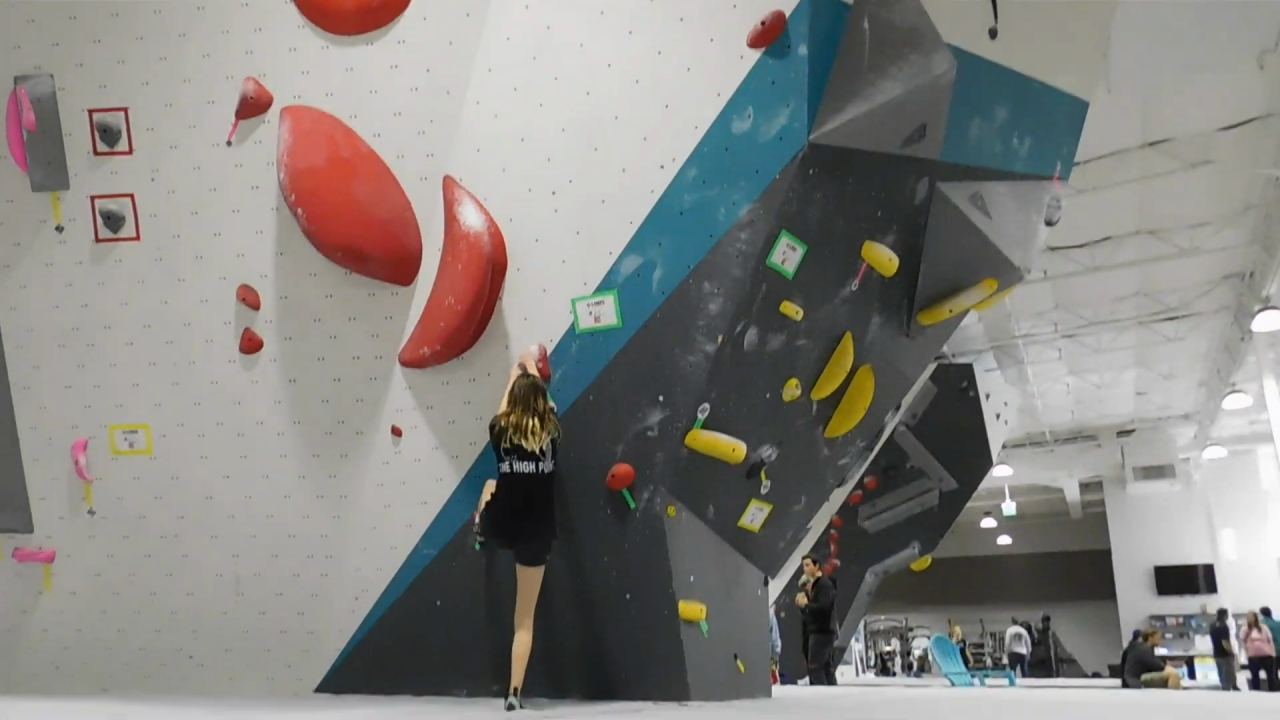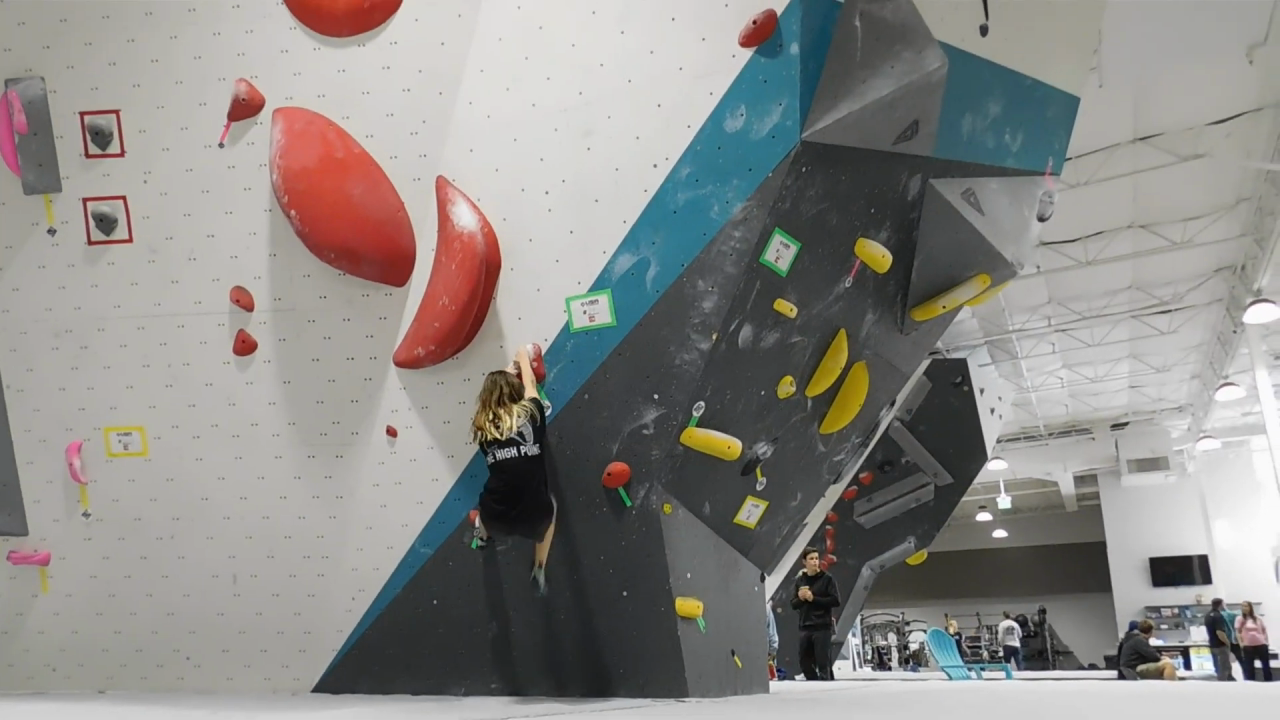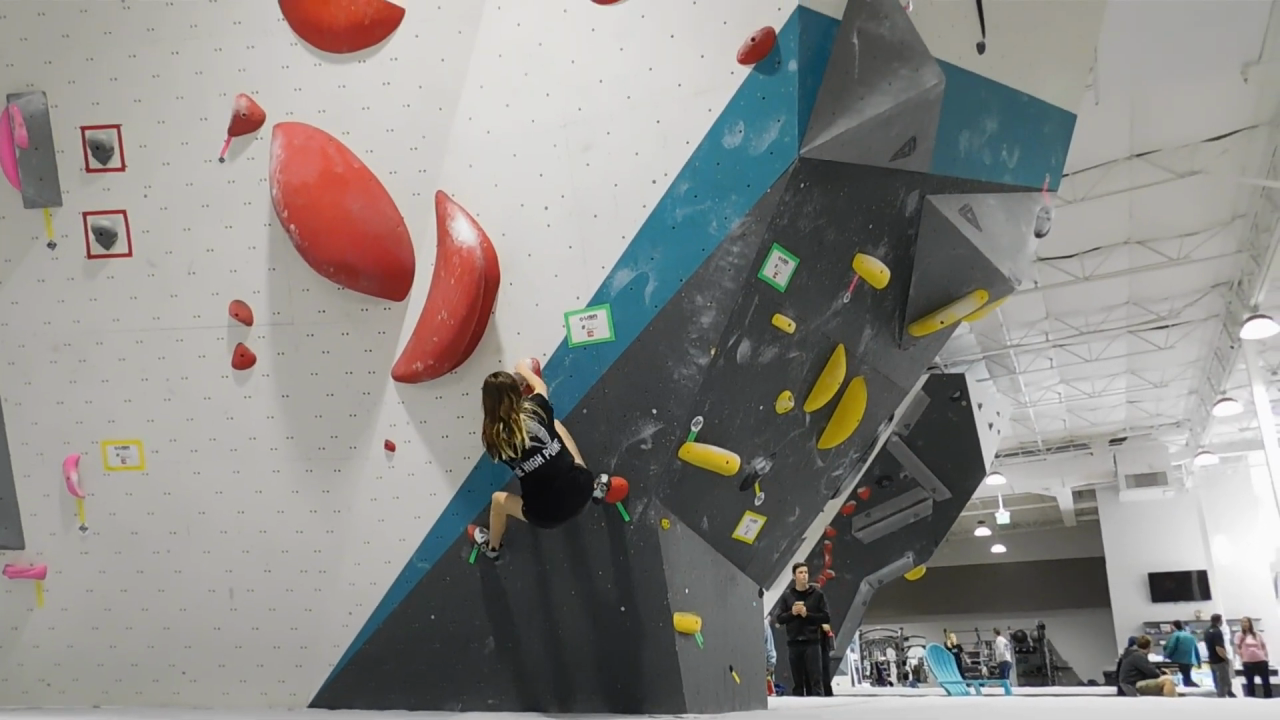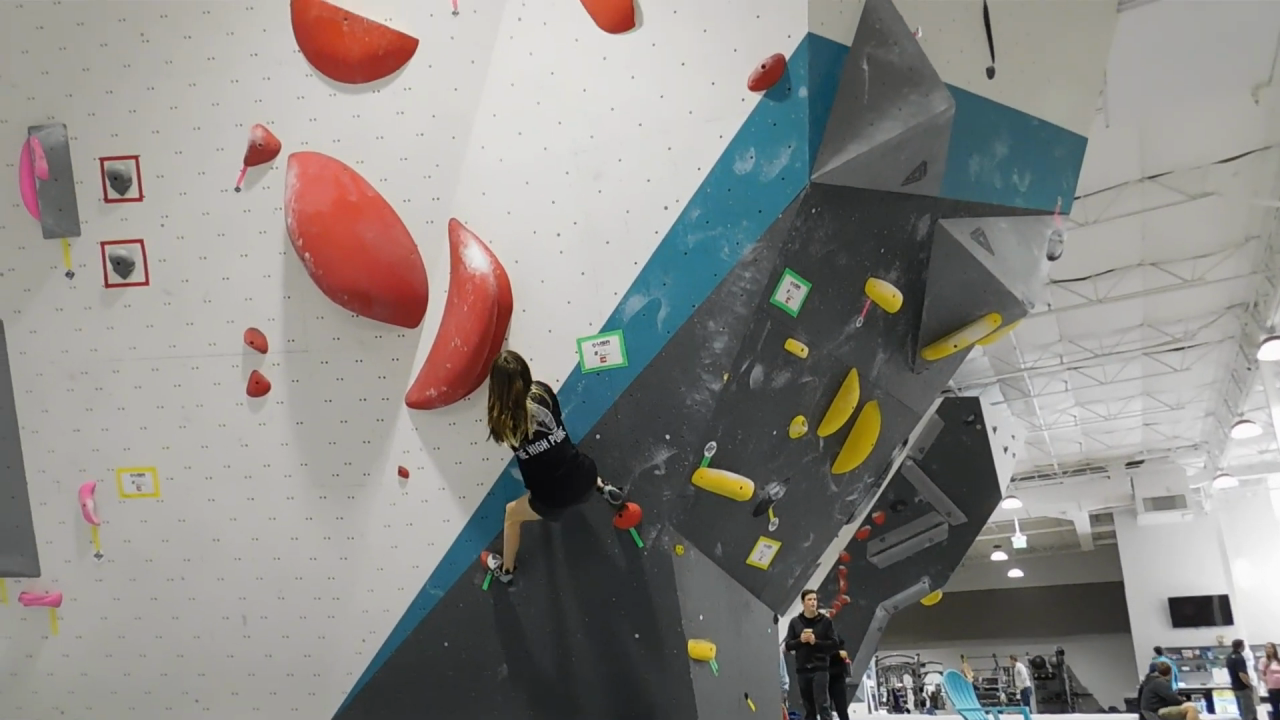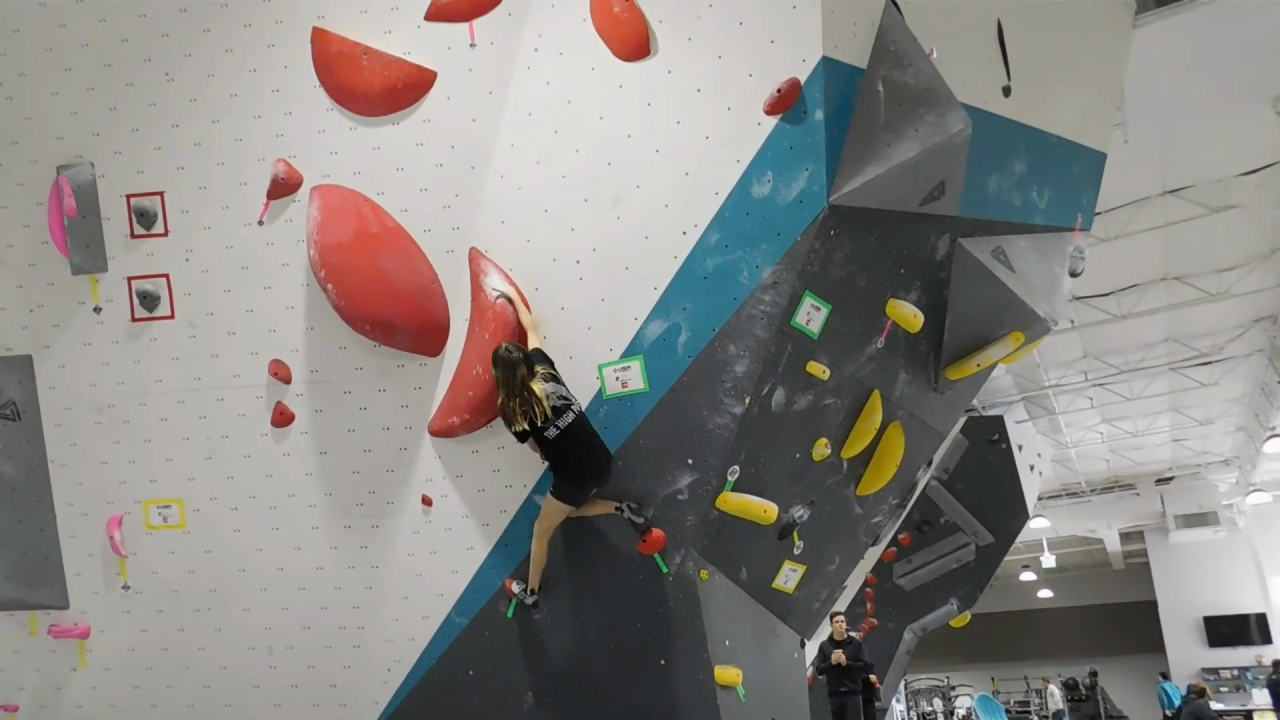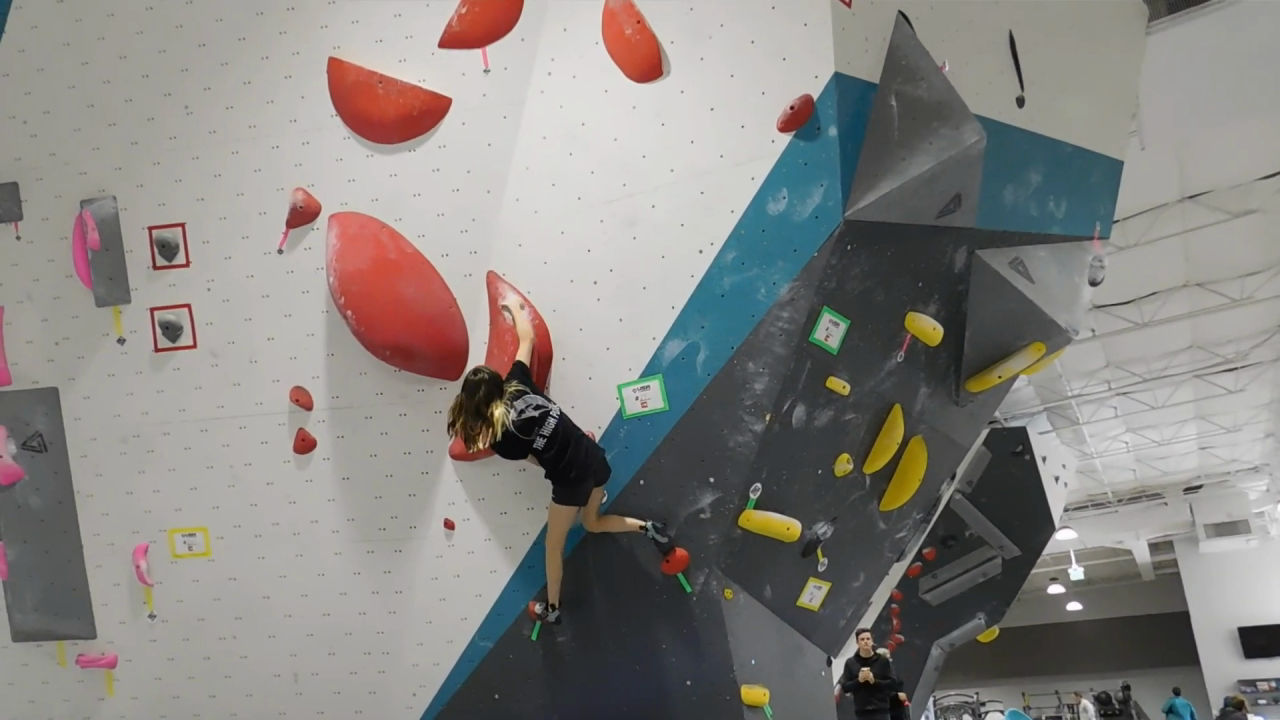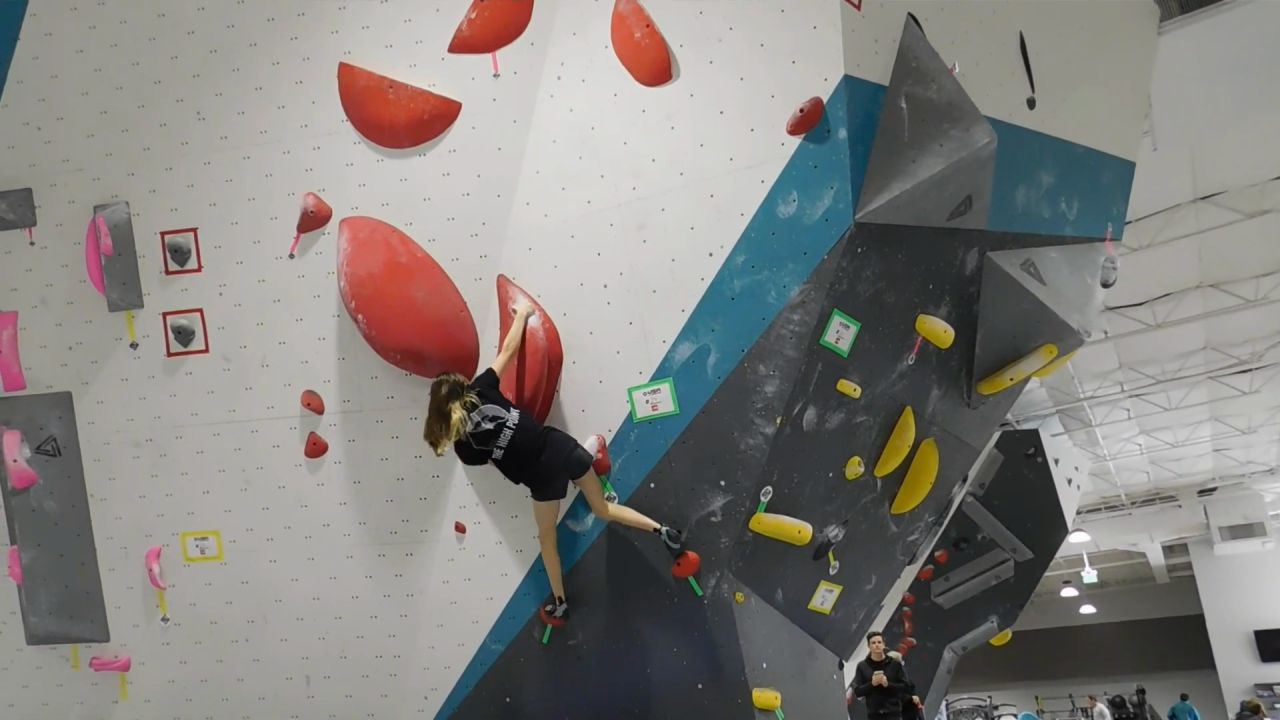
dt=0.7s
person 1, frame 1
left shoulder: (501, 430)
right shoulder: (551, 428)
left elbow: (506, 408)
right elbow: (540, 398)
left wrist: (515, 375)
right wrist: (531, 368)
left hip: (498, 528)
right hip: (536, 534)
right knee: (524, 620)
left ankle: (480, 528)
right ankle: (514, 696)
person 1, frame 2
left shoulder: (482, 427)
right shoulder: (531, 414)
right elbow: (530, 386)
left wrist: (509, 372)
right wrist: (524, 360)
left hip: (496, 517)
right hip: (535, 518)
right knee: (543, 508)
left ankle: (482, 536)
right ankle: (539, 569)
person 1, frame 3
left shoulder: (493, 438)
right shoulder: (535, 410)
right elbow: (541, 386)
right wrist: (524, 370)
left hip: (546, 515)
right hip: (581, 490)
left knee: (499, 500)
left ankle: (492, 547)
right ankle: (595, 487)
person 1, frame 4
left shoulder: (499, 418)
right shoulder: (542, 392)
left hip: (552, 499)
right hip: (584, 476)
left knee: (512, 514)
left ankle: (505, 569)
right ankle: (604, 488)
person 1, frame 5
left shoulder: (512, 410)
right shoulder: (546, 370)
left elbow: (536, 448)
right elbow: (533, 330)
right wrist: (515, 299)
left hip: (574, 478)
right hip: (601, 462)
left knee: (541, 531)
right knee: (573, 507)
left ankle: (530, 591)
right ankle: (624, 509)
person 1, frame 6
left shoulder: (496, 435)
right shoulder: (517, 385)
left elbow: (532, 458)
right elbow: (527, 339)
right wrist: (516, 309)
left hip: (570, 480)
right hip: (594, 458)
left knee: (554, 546)
right knee: (592, 523)
left ankle: (550, 608)
right ankle: (647, 527)
person 1, frame 7
left shoulder: (462, 443)
right shoulder: (481, 390)
left elbow: (495, 448)
right elbow: (508, 349)
right wrist: (522, 315)
left hip: (542, 476)
right hip: (563, 448)
left knee: (547, 539)
right knee: (603, 508)
left ankle: (559, 603)
right ankle: (661, 530)
